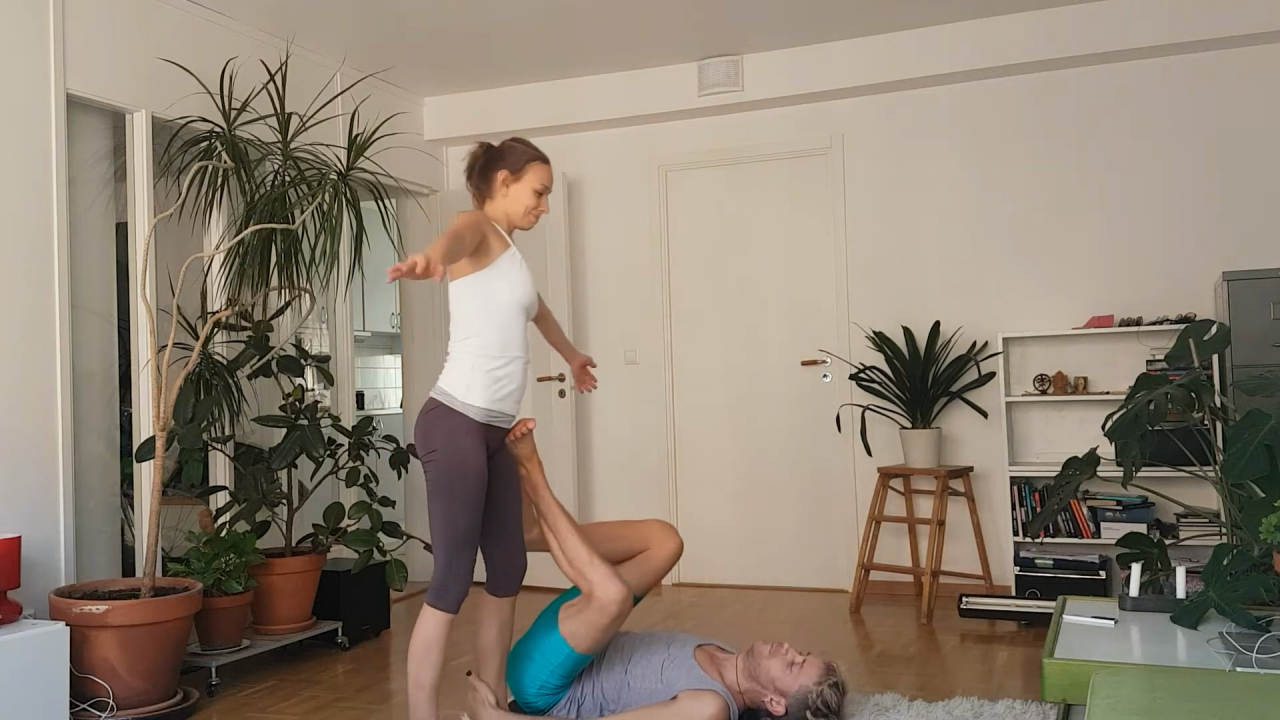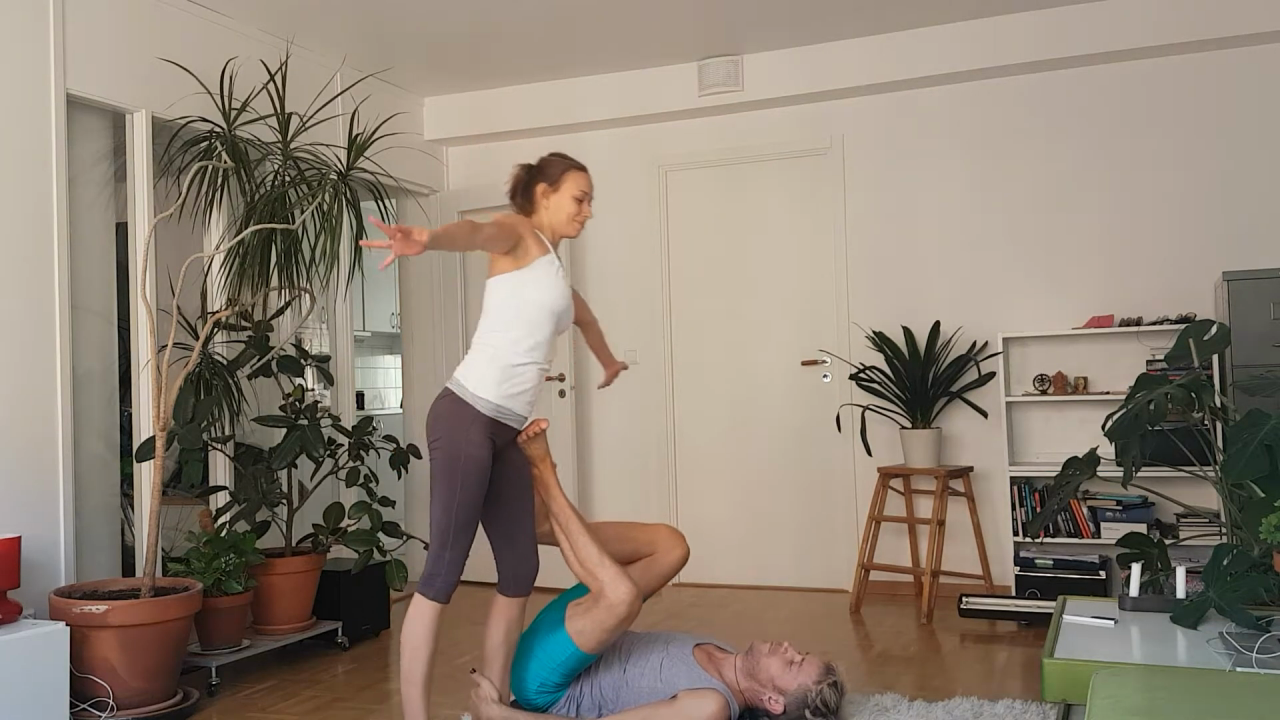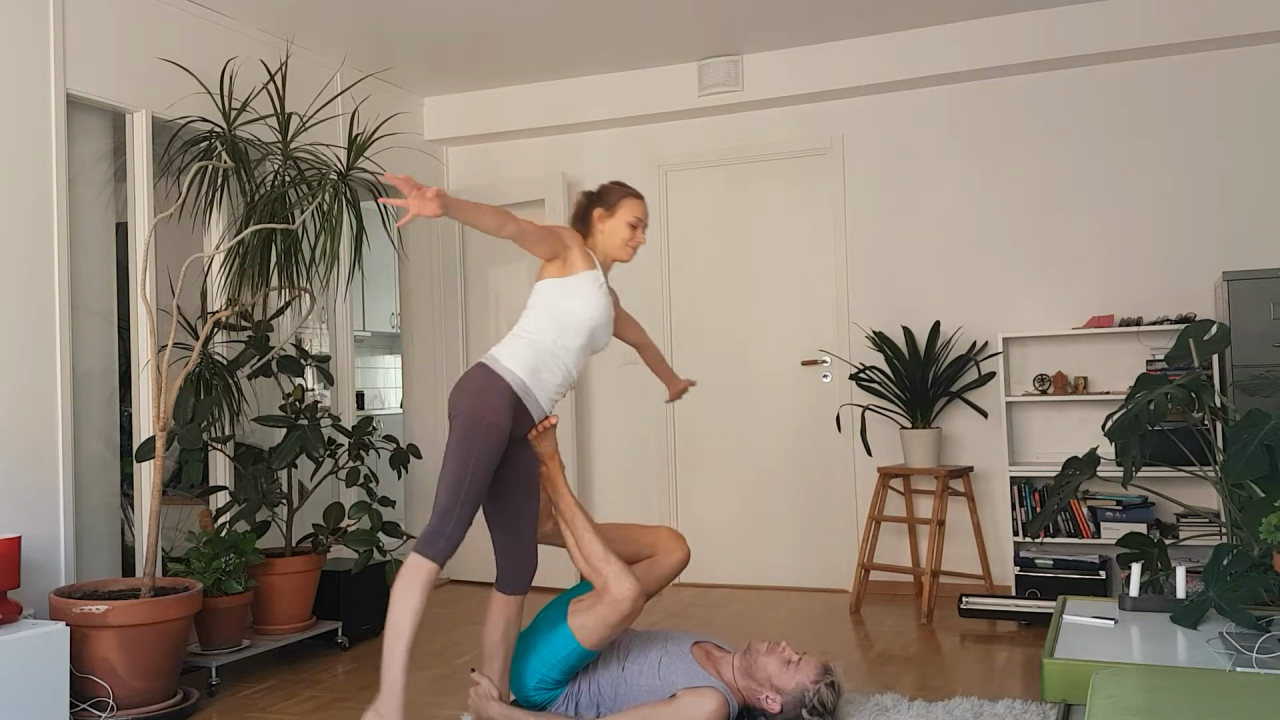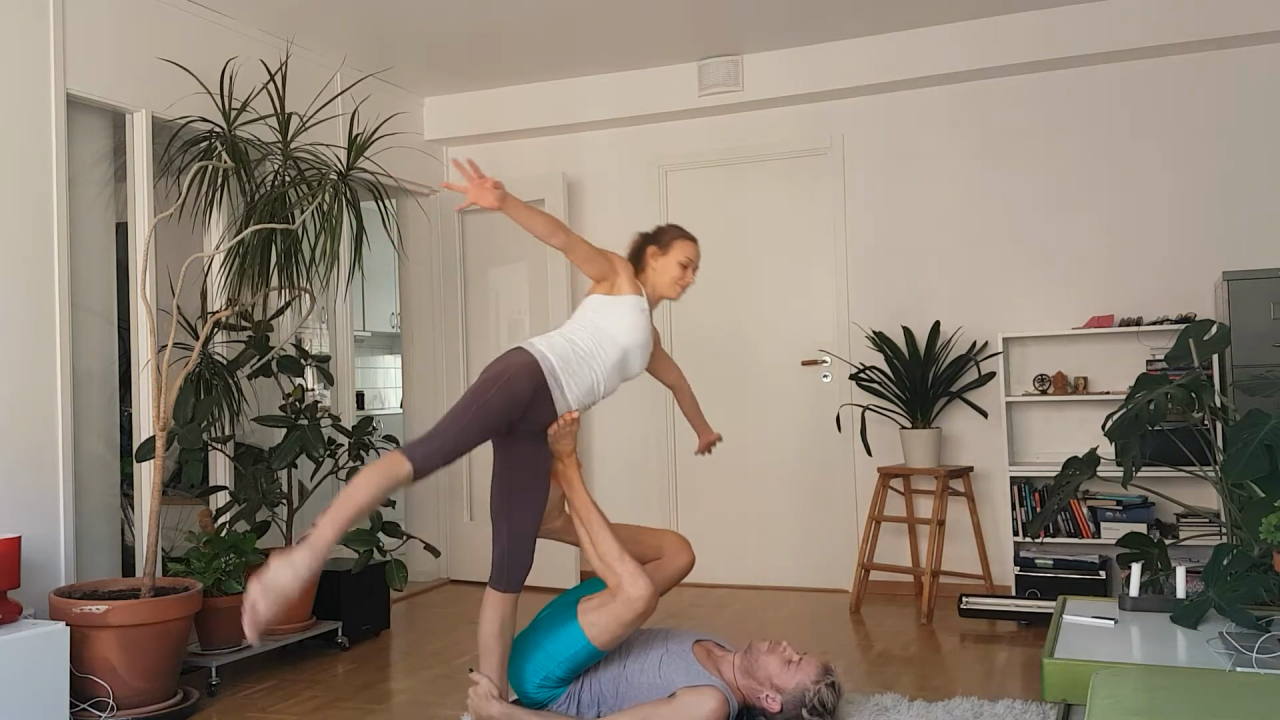
dt=0.3s
person 1, frame 1
left shoulder: (505, 249)
right shoulder: (476, 229)
left elbow: (533, 306)
right elbow: (452, 239)
left wrist: (572, 354)
right wrist: (432, 257)
left hip: (493, 432)
right hip: (456, 423)
left knee: (508, 572)
right knee: (451, 581)
person 1, frame 2
left shoulder: (554, 267)
right shoulder: (518, 236)
left elbow: (581, 313)
right elbow: (474, 233)
left wrist: (606, 358)
right wrist: (425, 237)
left hip: (505, 431)
right hip: (465, 415)
left knee: (518, 571)
right knee: (444, 571)
person 1, frame 3
left shoulder: (604, 290)
right shoulder: (565, 249)
left elbow: (634, 333)
right elbow: (508, 224)
left wrist: (669, 378)
right wrist: (445, 205)
left hip: (521, 422)
right hip: (492, 391)
left knee: (517, 571)
right knee: (443, 532)
person 1, frame 4
left shoulder: (650, 340)
right shoulder: (616, 277)
left elbow: (675, 378)
right elbow: (566, 241)
left wrist: (701, 426)
right wrist: (506, 204)
left hip: (538, 423)
right hip: (526, 374)
left knee: (512, 568)
right knee: (426, 453)
right ankle: (304, 557)
person 2, frame 1
right shoulder: (734, 665)
left hip: (544, 686)
right hip: (580, 658)
left knee: (612, 593)
right knee: (663, 541)
left ankle: (533, 477)
right ankle: (532, 533)
person 2, frame 2
right shoulder: (733, 665)
left hip: (545, 684)
right hip: (572, 652)
left knee: (620, 593)
right knee: (669, 544)
left ankle: (544, 477)
right ankle: (544, 523)
person 2, frame 3
right shoulder: (731, 665)
left hip: (543, 678)
right hip: (565, 648)
left knee: (624, 591)
right knee: (671, 548)
left ankle: (552, 475)
right ankle: (548, 524)
person 2, frame 4
right shoulder: (733, 665)
left hip: (541, 673)
right hip: (563, 649)
left knee: (638, 590)
right knee: (676, 552)
left ankle: (566, 469)
right ankle: (552, 520)
